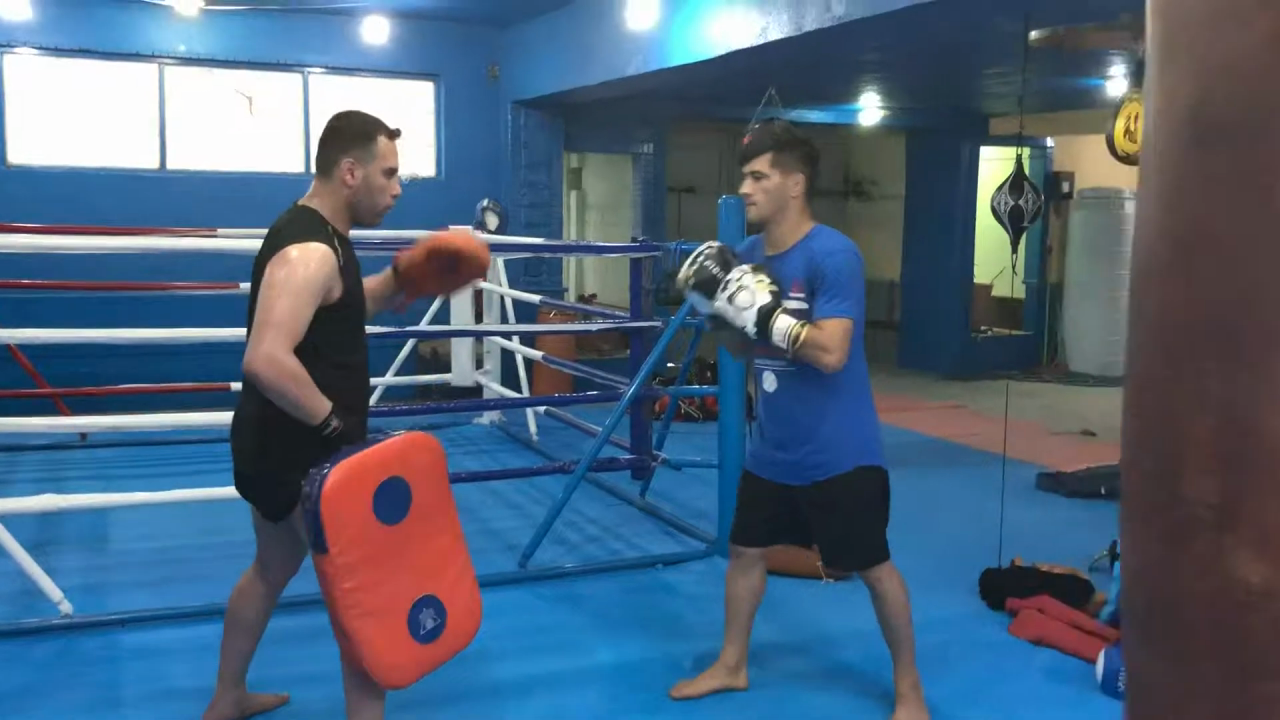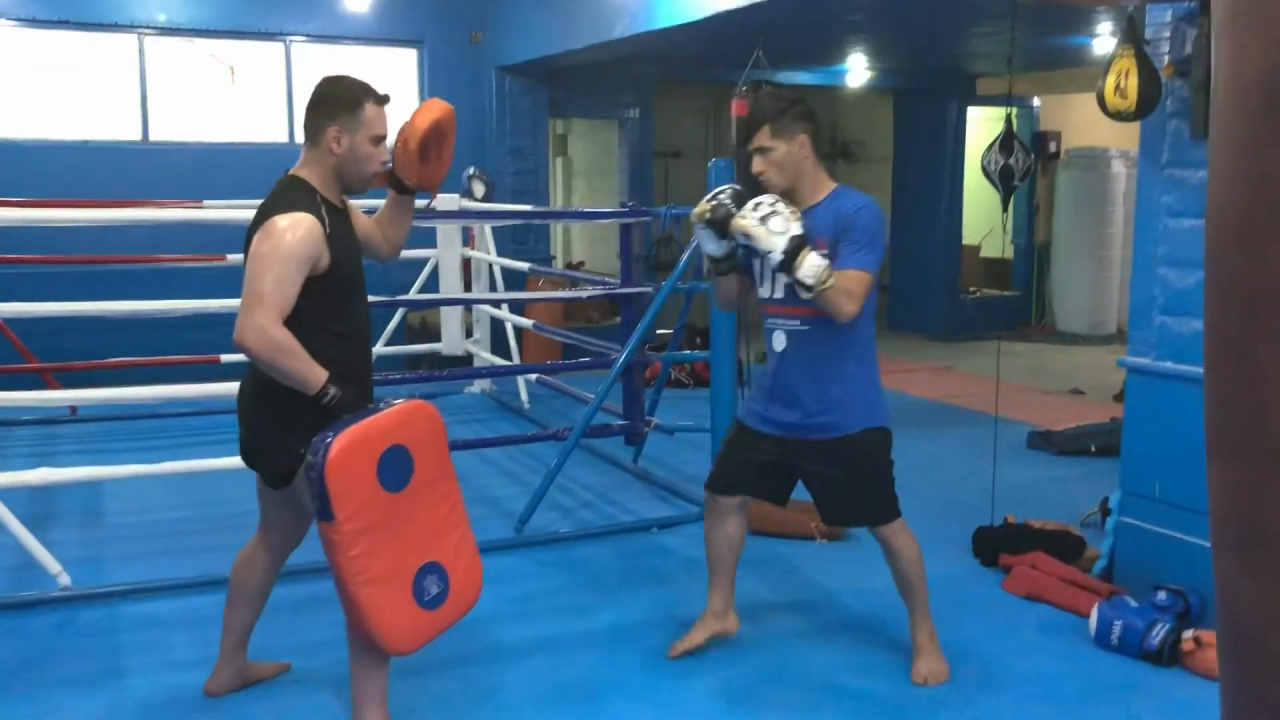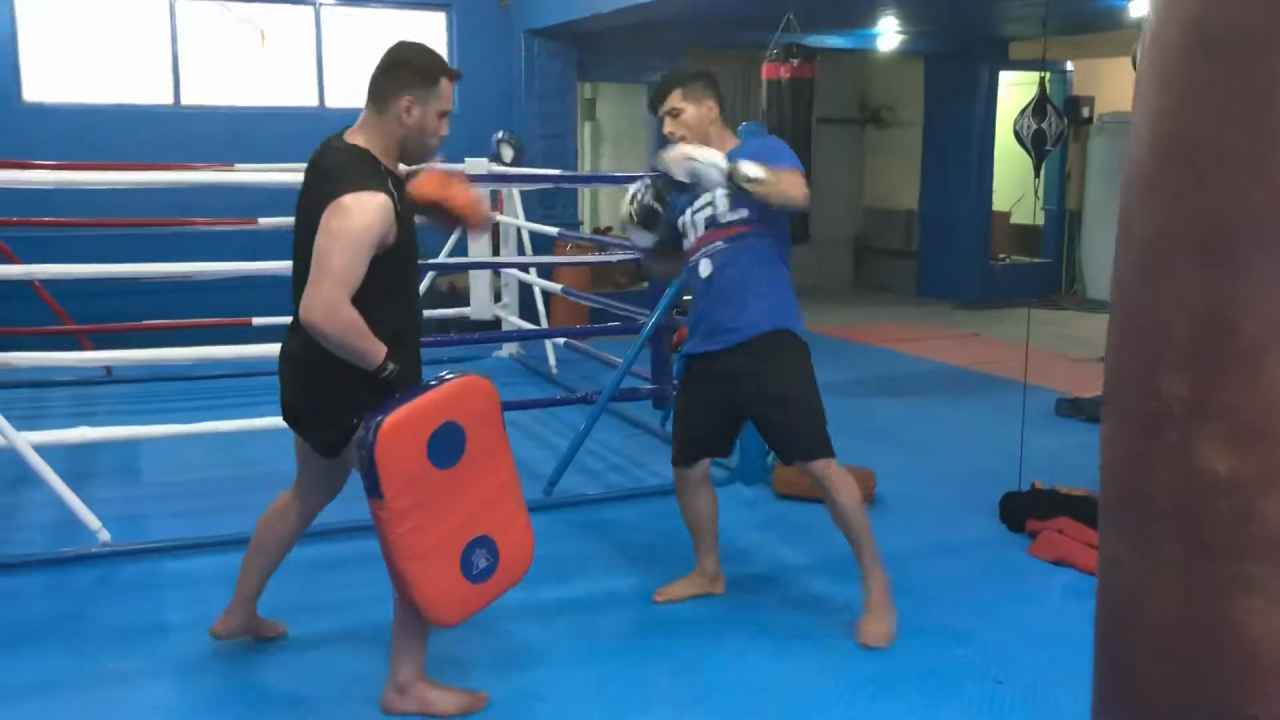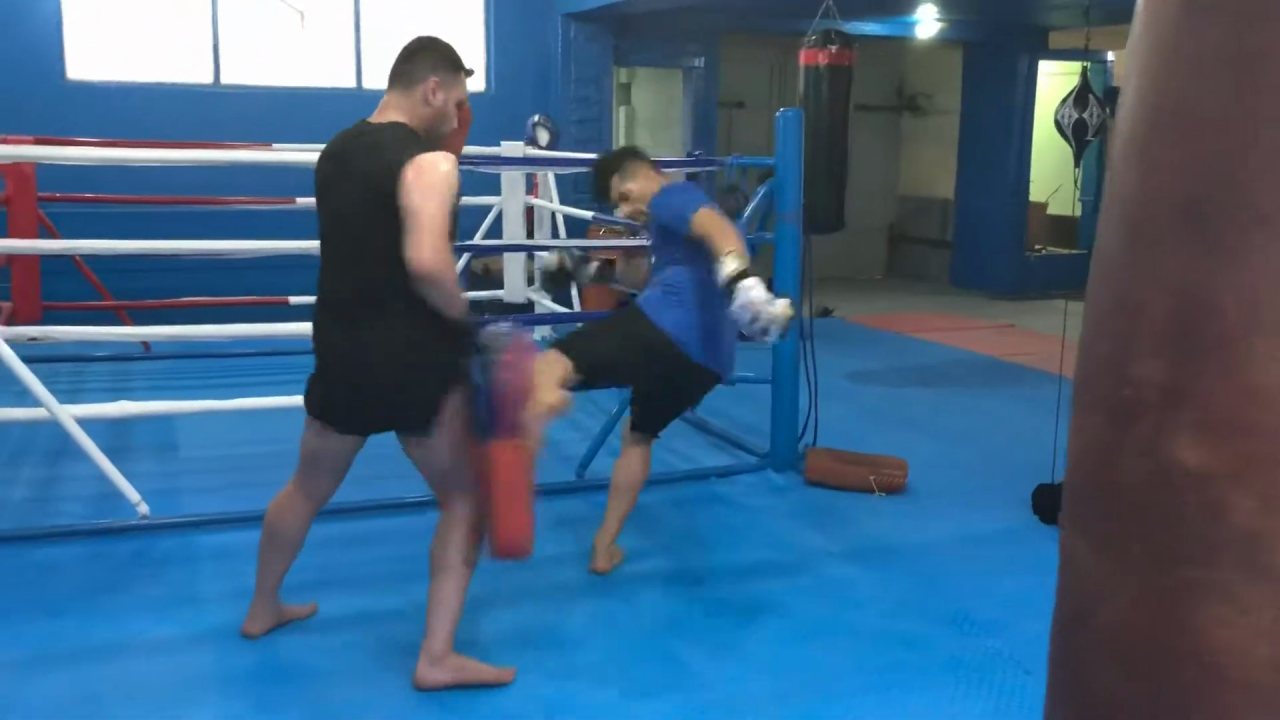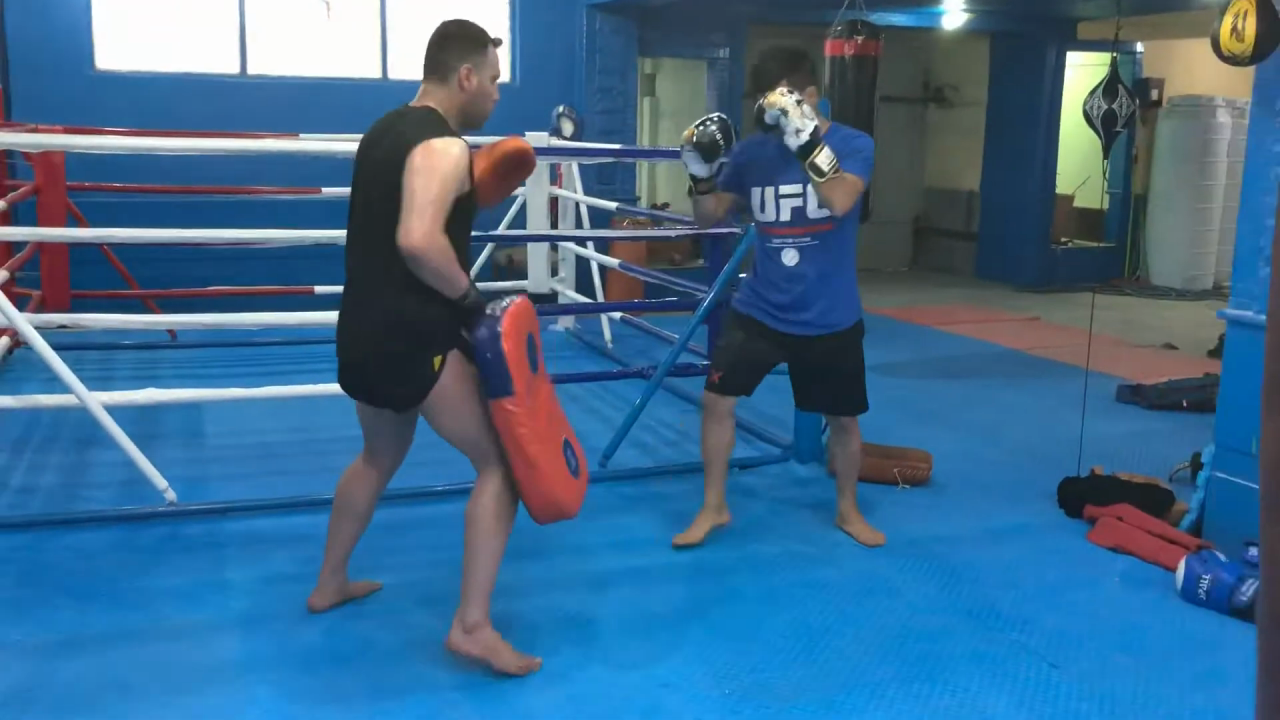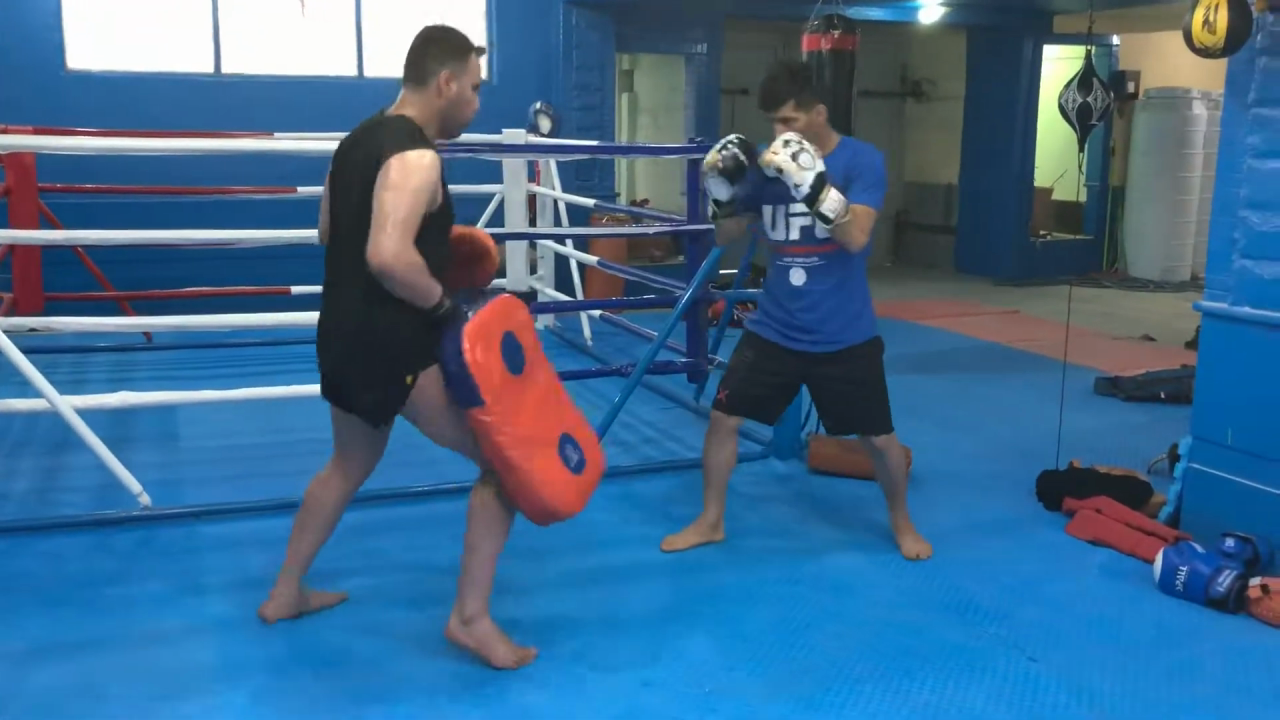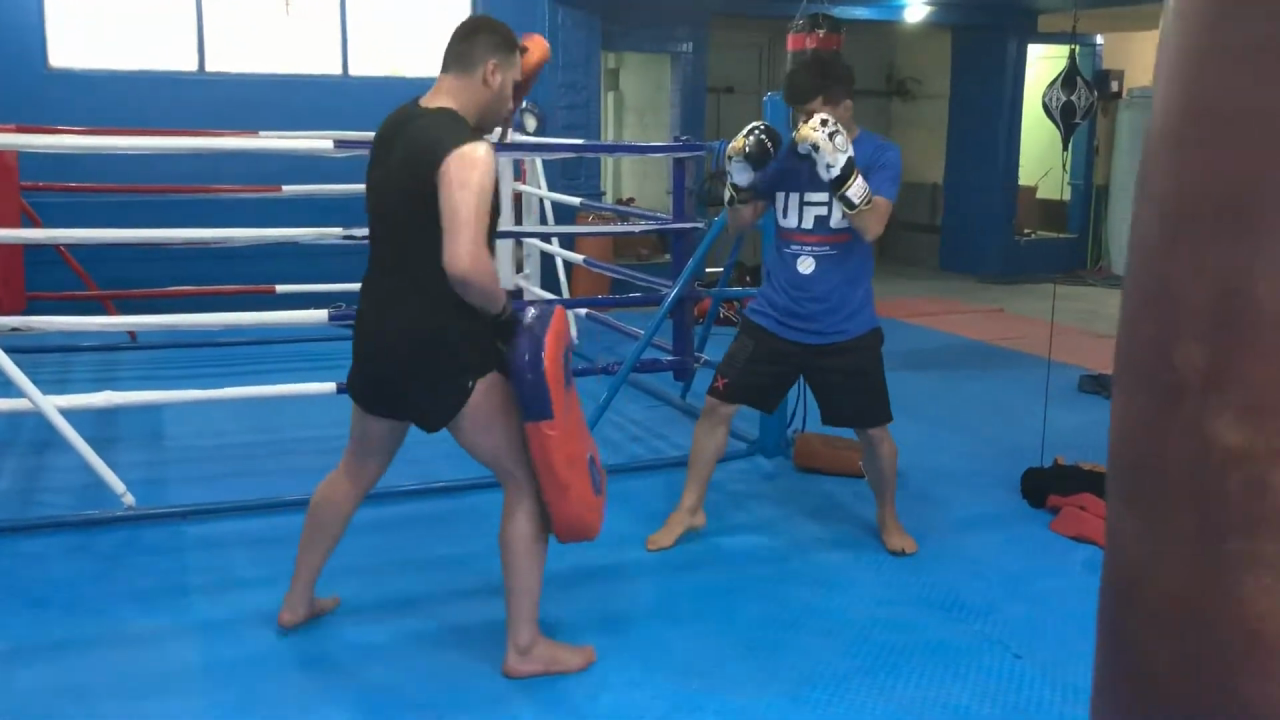
dt=0.7s
person 1, frame 1
left shoulder: (318, 235)
right shoulder: (309, 251)
left elbow: (352, 304)
right elbow: (266, 360)
left wrist: (402, 277)
right wrist: (336, 424)
left hip: (278, 445)
right hip: (300, 452)
left knee: (271, 570)
person 1, frame 2
left shoulder: (327, 203)
right shoulder: (295, 222)
left elbow: (384, 243)
right elbow: (255, 332)
left wrist: (405, 184)
right wrist: (333, 393)
left hip: (291, 417)
right hip: (305, 420)
left knee: (277, 538)
left ankle: (229, 665)
person 1, frame 3
left shoulder: (339, 152)
right shoulder: (366, 199)
right elbow: (324, 310)
left wrist: (420, 196)
right wrist: (391, 367)
left hip: (309, 375)
right hip: (354, 383)
left knee: (306, 494)
left ankle: (237, 617)
person 1, frame 4
left shoulder: (337, 151)
right shoulder: (431, 161)
right elbow: (426, 261)
right wrist: (461, 321)
left hip: (339, 354)
right hip: (412, 362)
left knee: (308, 486)
right knee: (465, 494)
left ankle: (262, 609)
right ankle: (438, 656)
person 1, frame 5
left shoulder: (385, 131)
right shoulder: (444, 145)
right elbow: (417, 240)
left wrist: (479, 190)
right wrist: (469, 295)
left hip: (364, 328)
right hip: (419, 334)
left knee: (379, 456)
right knee: (502, 462)
left ankle: (330, 583)
right ankle: (472, 625)
person 1, frame 6
left shoulder: (358, 141)
right shoulder: (416, 158)
right elbow: (387, 258)
right wrist: (443, 304)
left hip: (343, 336)
right hip: (398, 344)
left knee: (350, 465)
left ankle: (285, 594)
right ankle: (471, 617)
person 1, frame 7
left shoulder: (397, 127)
right shoulder: (468, 152)
right elbow: (463, 265)
right wrist: (503, 310)
left hip: (380, 336)
right hip: (447, 345)
left knee: (358, 470)
right knee: (526, 480)
left ankle: (297, 600)
right ankle: (526, 646)
person 2, frame 1
left shoulder: (833, 254)
right shoulder: (746, 254)
left elbow: (831, 353)
left wrist: (761, 312)
right wrist: (713, 303)
left hip: (840, 451)
right hip: (773, 448)
left knee: (872, 566)
right knee: (746, 552)
right ankle: (732, 664)
person 2, frame 2
left shoulder: (857, 212)
right shoulder: (764, 214)
left elbow: (844, 304)
right elbow: (729, 297)
left wrist: (787, 245)
right wrist: (716, 246)
left hip: (844, 413)
right hip: (772, 406)
left knee: (885, 523)
right knee: (722, 497)
left ankle: (924, 634)
right ankle: (719, 612)
person 2, frame 3
left shoulder: (762, 152)
right shoulder: (683, 186)
left elbow: (795, 195)
right elbow: (667, 261)
left wrist: (724, 166)
right wrist: (649, 224)
left hip: (768, 336)
right hip: (705, 346)
left knee: (818, 463)
right knee: (689, 465)
left ankle: (873, 585)
right ankle: (709, 571)
person 2, frame 4
left shoulder: (673, 198)
right shoulder: (678, 216)
left elbow: (722, 232)
left wrist: (744, 283)
right wrist: (596, 275)
left hip: (664, 327)
right hip: (704, 352)
left knee: (549, 364)
right knee: (637, 437)
left ankle: (540, 406)
right ankle: (605, 545)
person 2, frame 5
left shoulder: (854, 144)
right shoulder: (753, 150)
left elbow: (839, 202)
right elbow: (709, 217)
left wrist: (804, 135)
right wrist: (701, 169)
left hip: (831, 316)
right hip: (760, 310)
left knee: (845, 418)
right knee: (717, 399)
left ankle: (847, 510)
right ankle: (714, 507)
person 2, frame 6
left shoulder: (863, 160)
right shoulder: (768, 164)
left elbow: (856, 237)
right elbow: (726, 238)
left wrist: (810, 179)
right wrist: (722, 189)
left hip: (845, 336)
right hip: (774, 331)
left knee: (879, 438)
right knee: (723, 419)
left ankle: (902, 522)
right ankle: (710, 521)
person 2, frame 7
left shoulder: (880, 154)
right shoulder: (784, 151)
left elbow: (871, 227)
right elbow: (739, 225)
left wrist: (837, 164)
right wrist: (740, 175)
left hip: (845, 329)
right hip: (773, 320)
left knee: (873, 429)
right knee: (717, 405)
left ankle: (888, 518)
right ankle: (689, 510)
